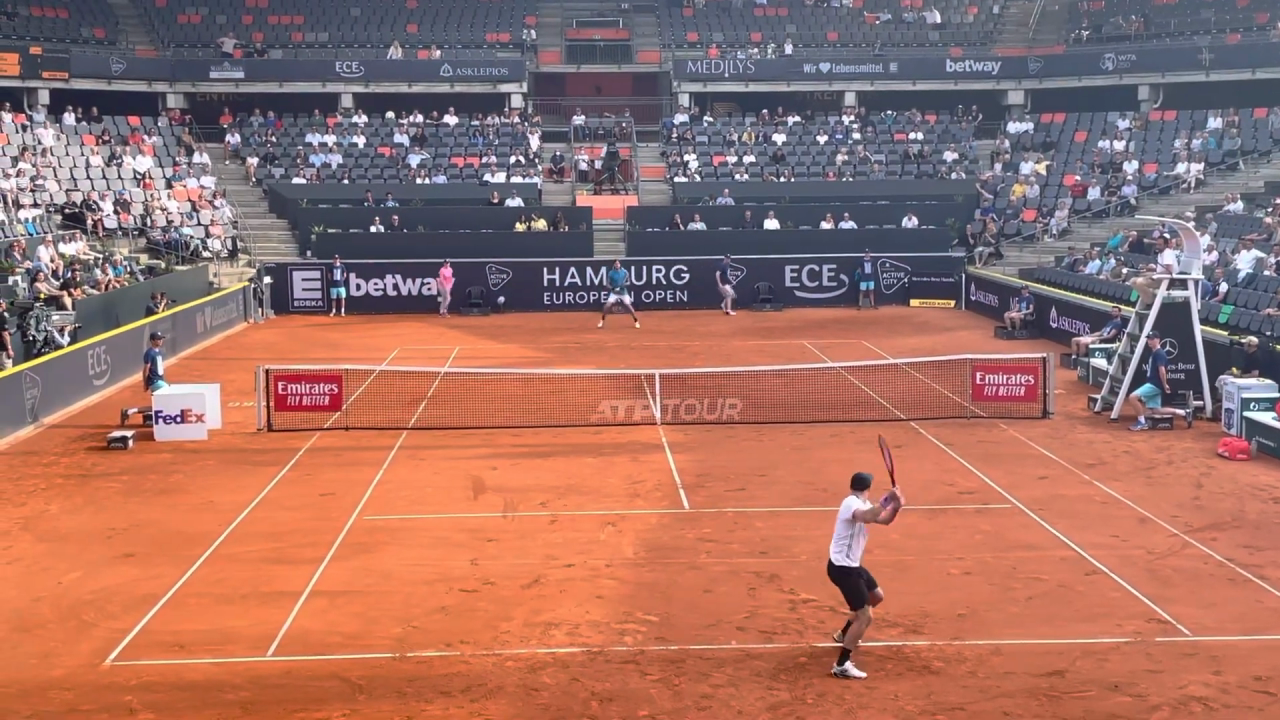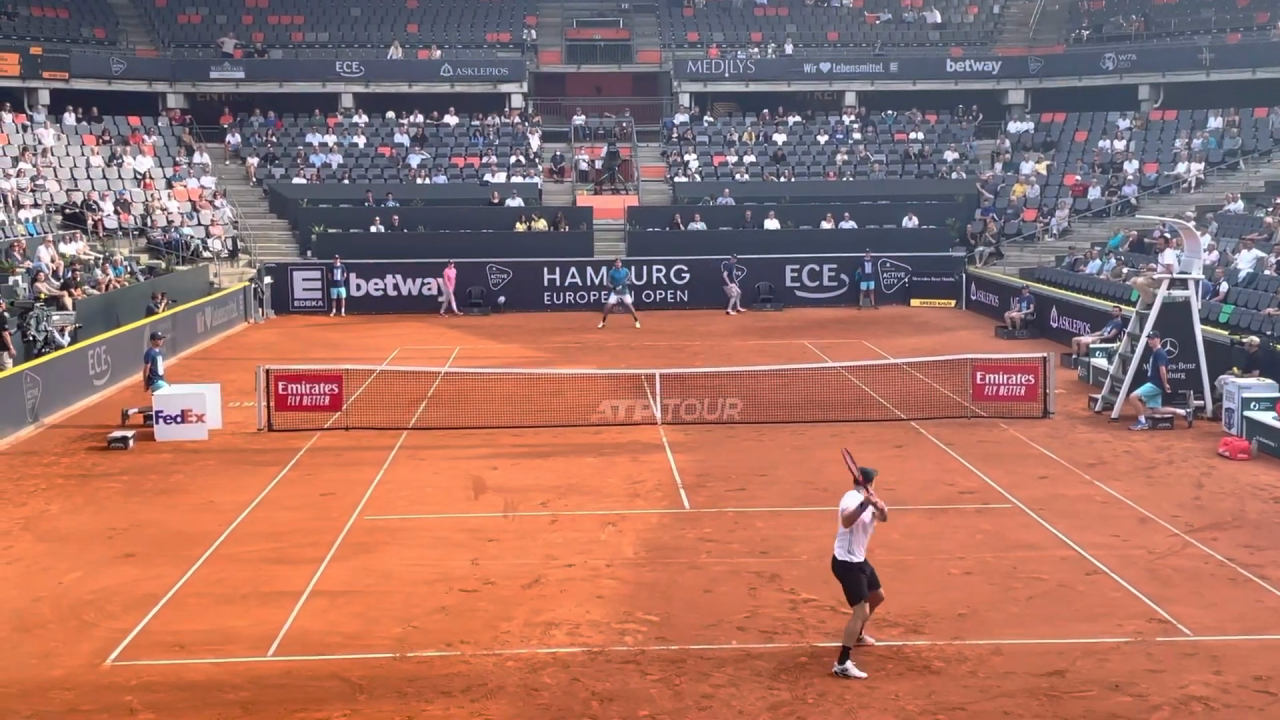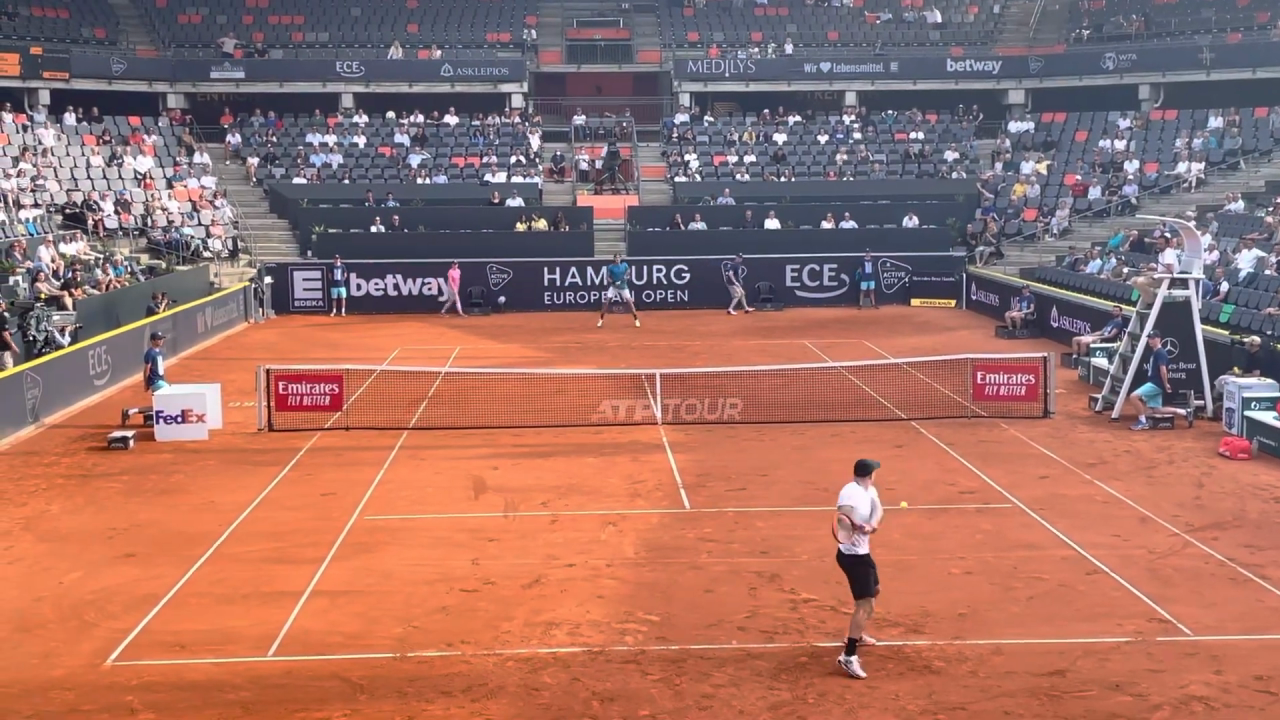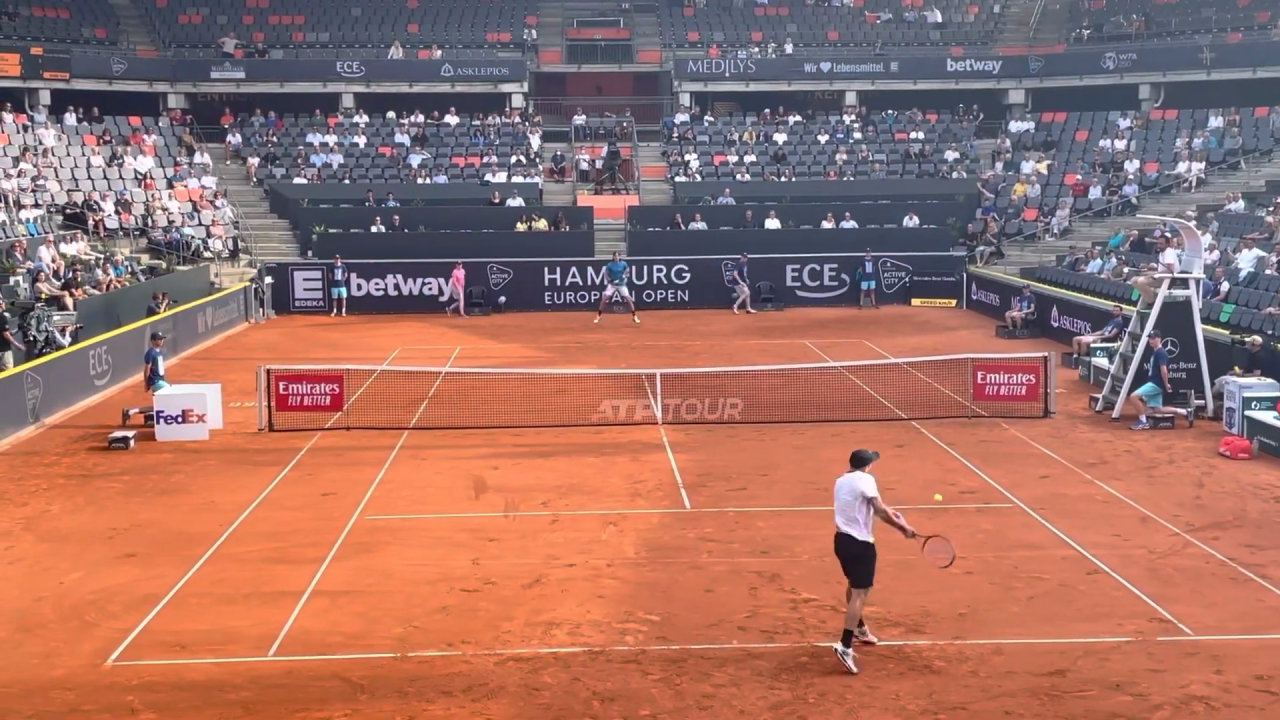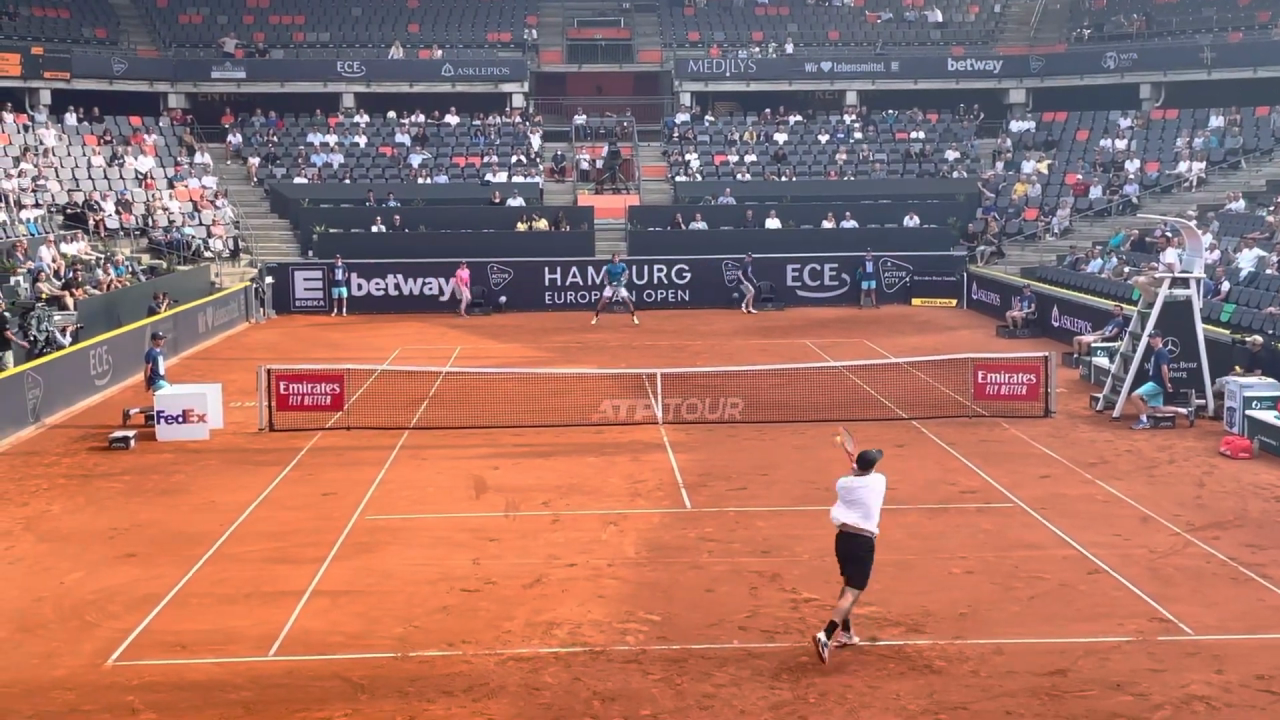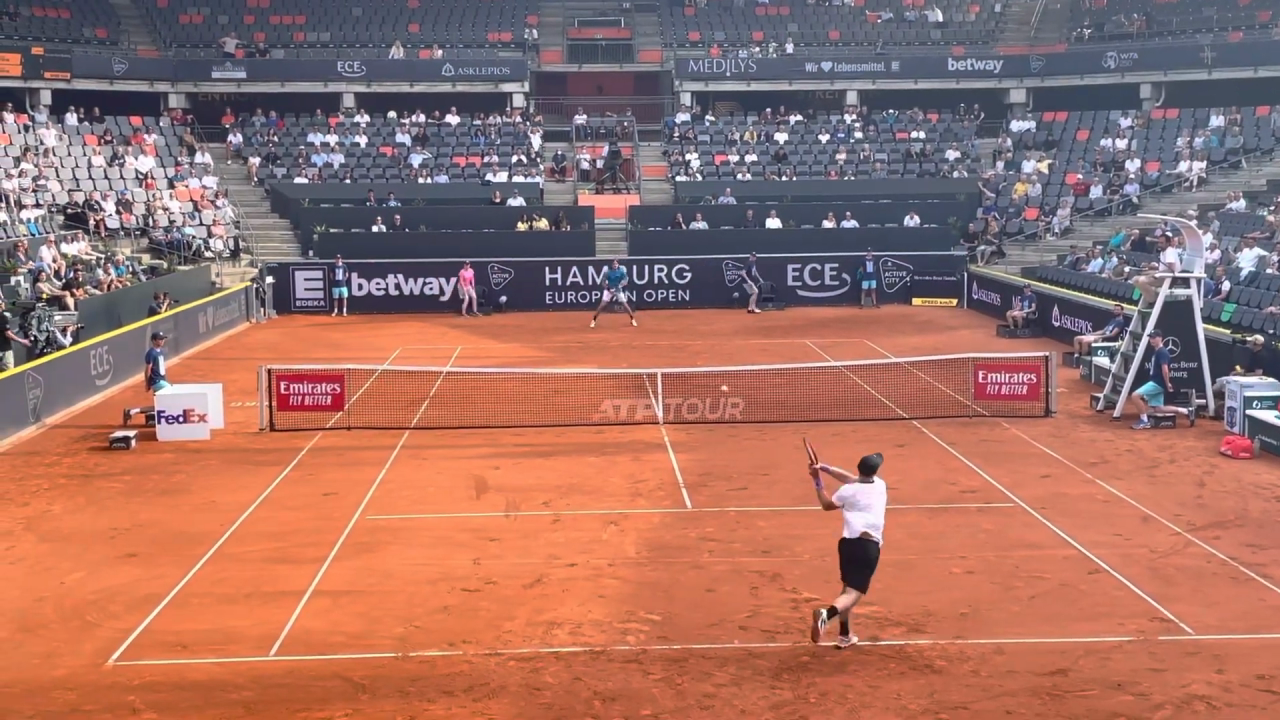
dt=0.1s
person 1, frame 1
left shoulder: (862, 504)
right shoulder: (851, 504)
left elbow: (883, 519)
right elbow: (868, 519)
left wrist: (895, 503)
right wrist: (889, 500)
left hip: (852, 564)
right hip: (843, 568)
left knee: (875, 596)
right knee: (865, 615)
left ankle: (845, 633)
right ankle: (842, 665)
person 1, frame 2
left shoulder: (865, 499)
right shoulder: (851, 498)
left elbow: (882, 516)
right elbow: (846, 522)
left wrist: (878, 506)
right wrist: (865, 503)
left hip: (858, 560)
right hip: (846, 563)
left knee: (877, 596)
right knee: (861, 612)
left ankle: (857, 635)
right ankle: (842, 664)
person 1, frame 3
left shoulder: (871, 492)
right shoulder: (850, 492)
left elbow: (878, 514)
right elbow: (843, 515)
left wrist: (872, 525)
right wrist: (855, 524)
left hip: (861, 552)
right hip: (853, 555)
left knee: (874, 591)
right knee: (866, 605)
left ankle: (857, 634)
right ankle: (849, 657)
person 1, frame 4
left shoulder: (841, 482)
right shoulder: (865, 480)
right elbow: (880, 510)
left wrist: (892, 516)
right wrist: (903, 527)
left hip: (842, 540)
right hip: (859, 543)
left knee: (854, 586)
right knee: (859, 595)
left ankle: (859, 628)
right ankle: (845, 647)
person 1, frame 5
left shoulder: (844, 483)
right shoulder: (879, 480)
left hip: (844, 538)
right hip: (863, 542)
left knee: (848, 585)
right knee: (852, 593)
left ankle: (846, 632)
right ankle: (826, 636)
person 1, frame 6
left shoulder: (847, 491)
right shoulder: (880, 485)
left elbow: (827, 505)
left wrist: (817, 481)
right wrist: (826, 468)
left hip: (848, 543)
right hip: (869, 547)
left knee: (848, 587)
right knee: (853, 594)
left ankle: (845, 634)
right ankle: (826, 614)
